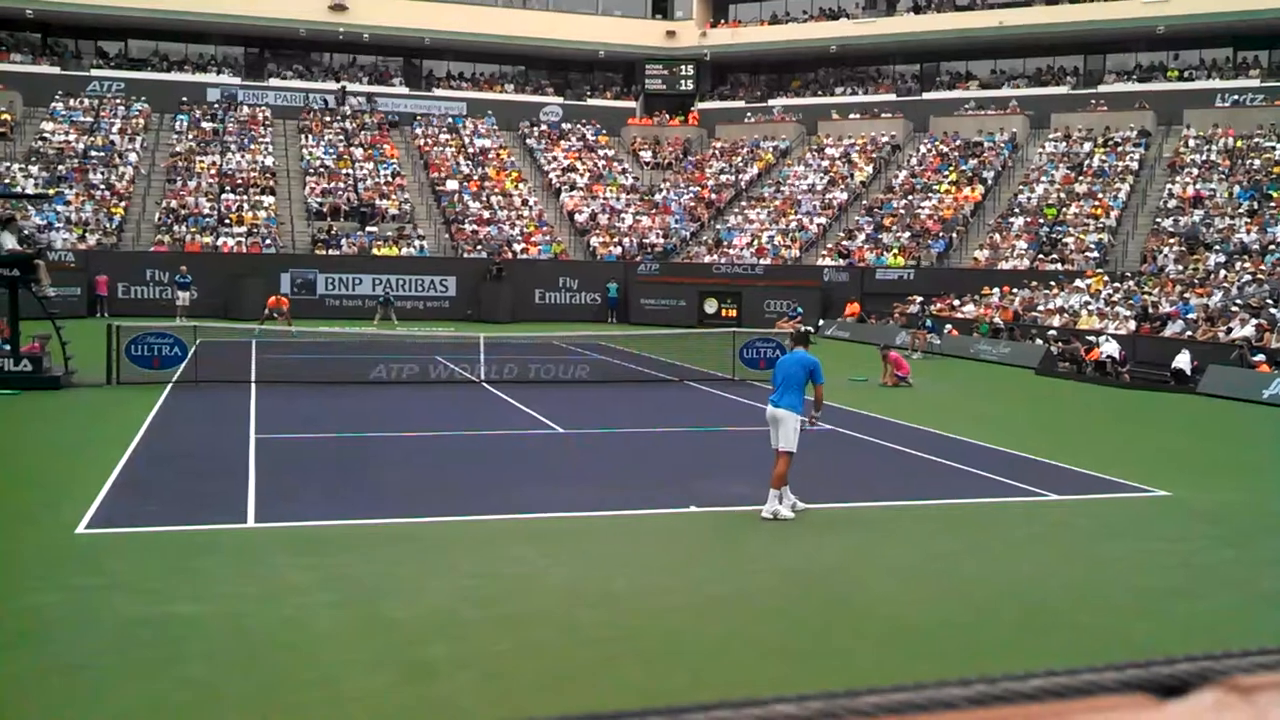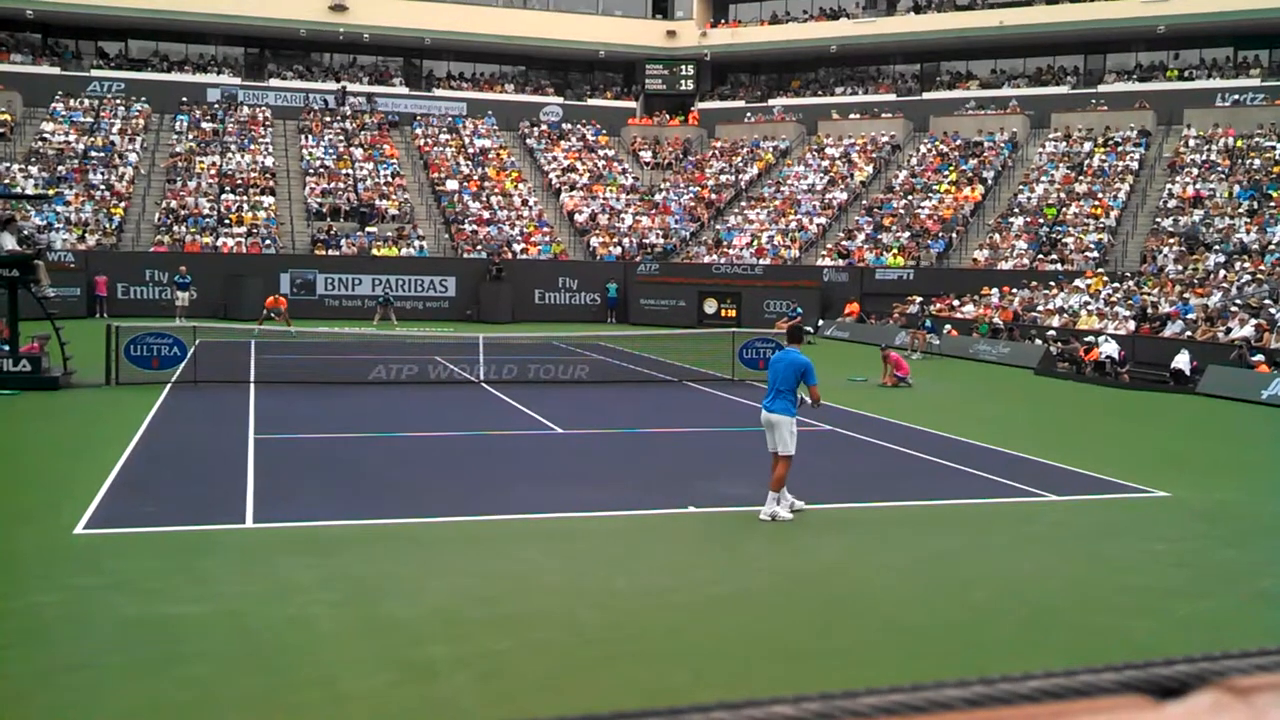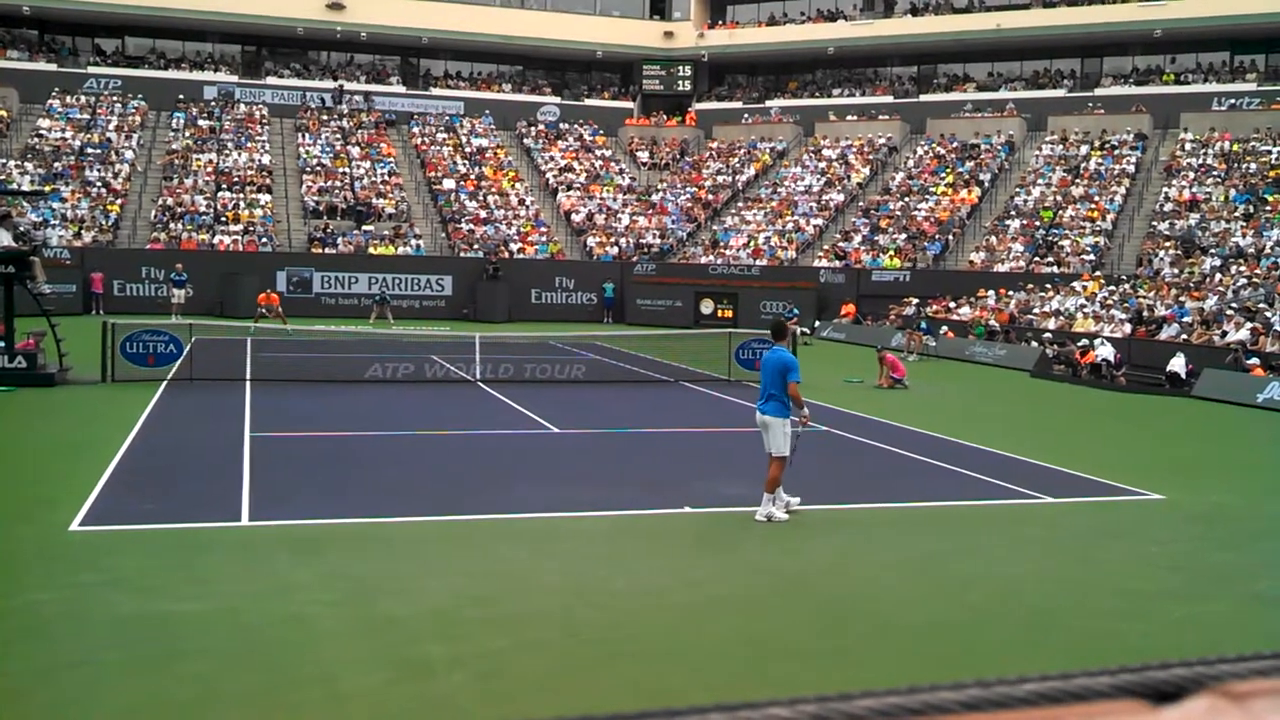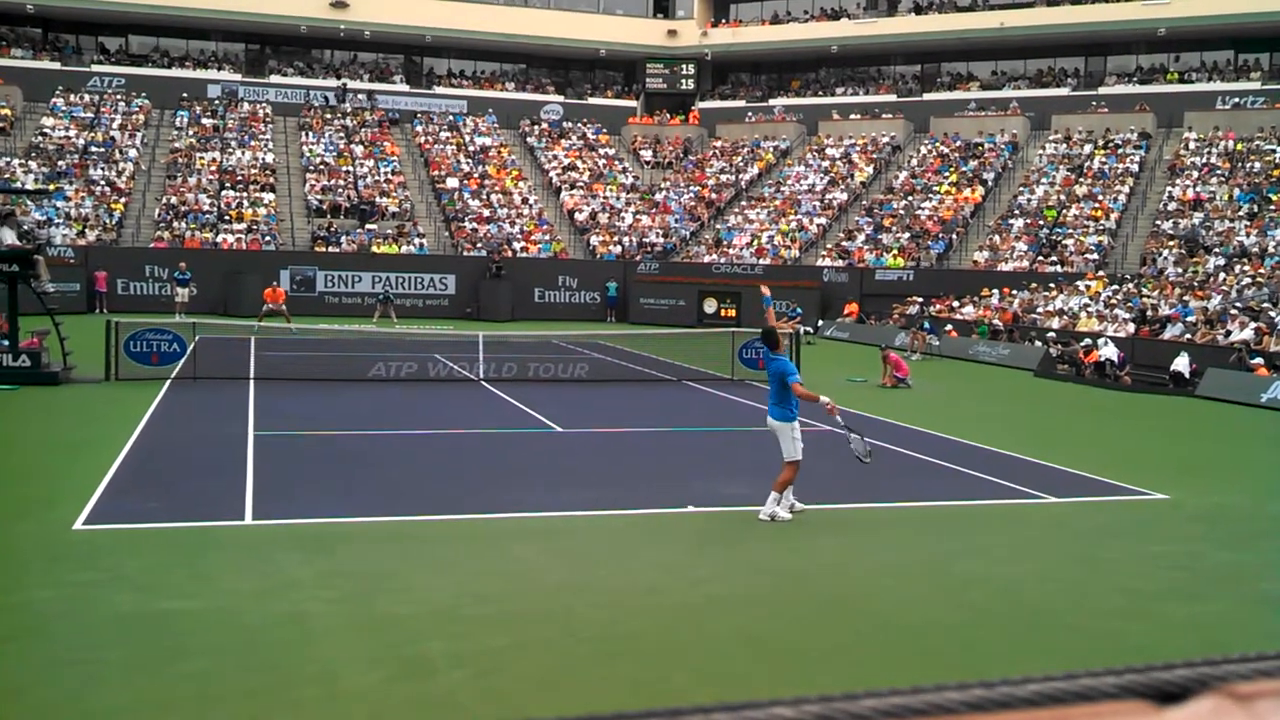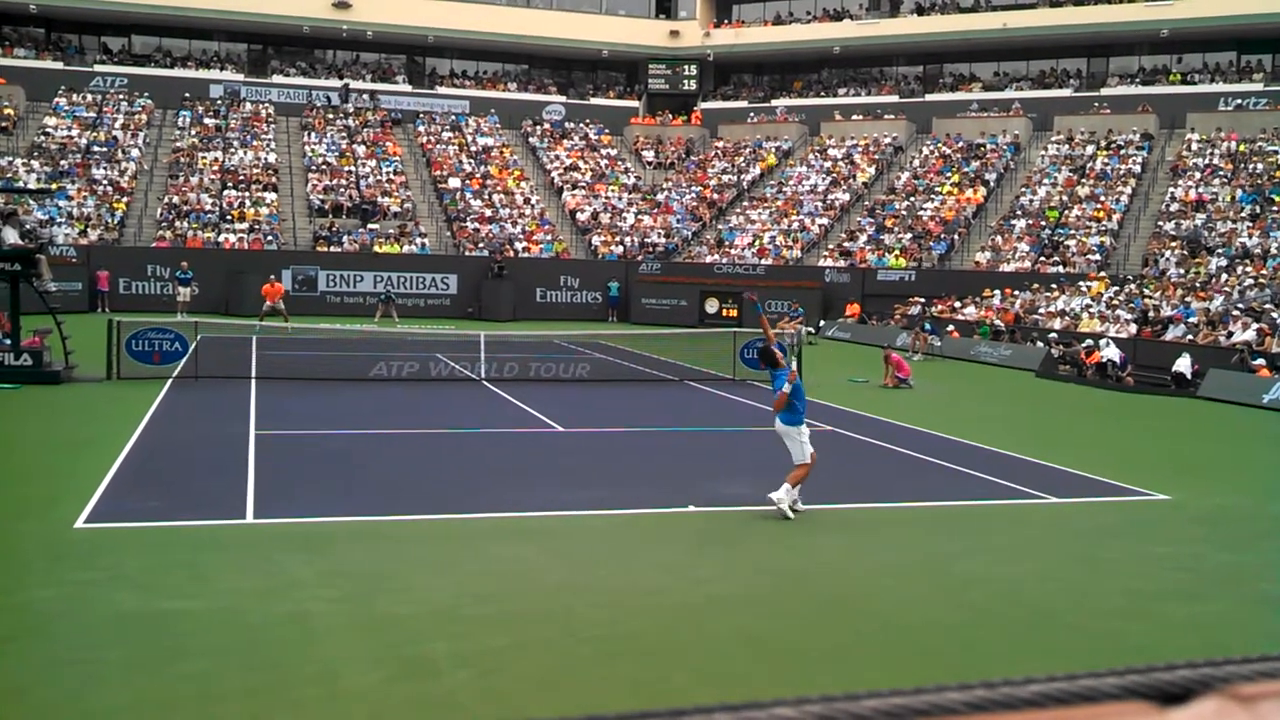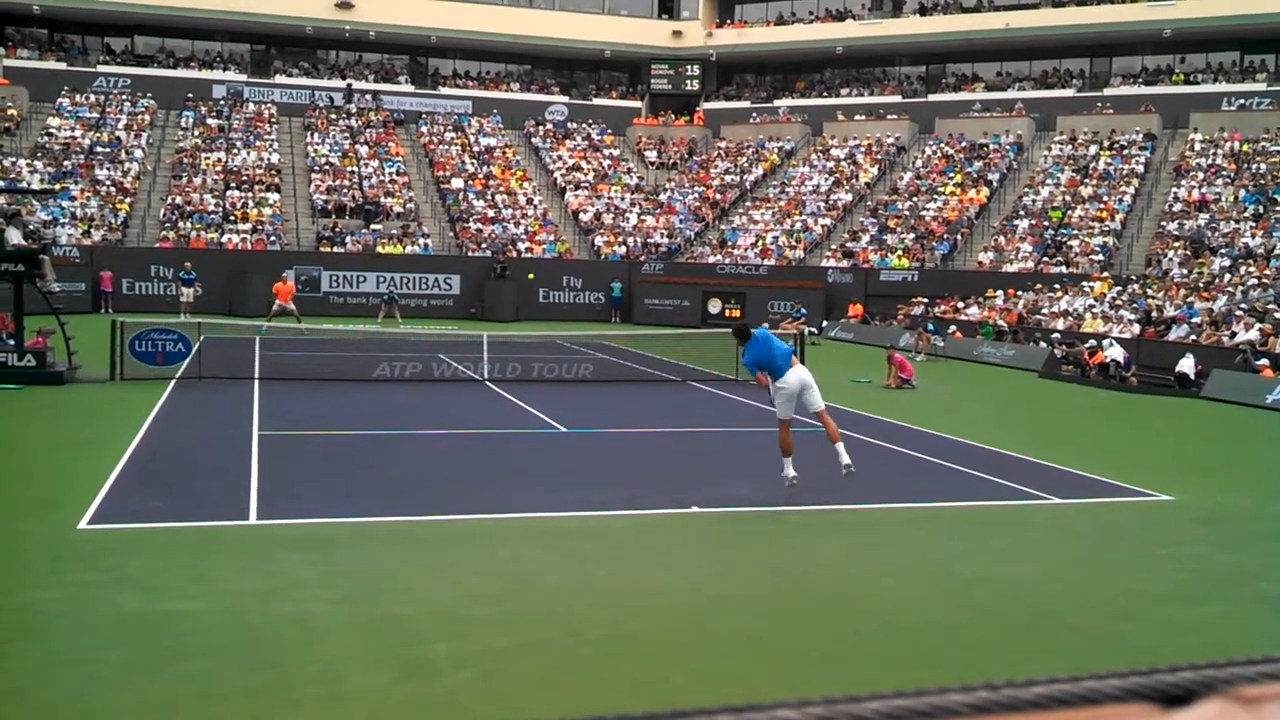
dt=0.4s
person 1, frame 1
left shoulder: (782, 360)
right shoulder: (812, 362)
right elbow: (819, 395)
right wrist: (816, 414)
left hip: (772, 408)
right hip: (789, 411)
left knee: (781, 456)
right knee: (785, 458)
left ankle: (786, 499)
right ankle: (771, 505)
person 1, frame 2
left shoulder: (774, 358)
right shoulder: (804, 362)
right elbow: (814, 396)
right wrist: (816, 403)
left hip: (767, 411)
right hip: (784, 415)
left knee: (778, 459)
right knee: (784, 461)
left ankle: (784, 500)
right ankle: (769, 508)
person 1, frame 3
left shoulder: (766, 356)
right shoulder: (789, 360)
right elbow: (793, 393)
right wrist: (804, 411)
left hip: (763, 412)
right hip: (778, 415)
left knee: (775, 460)
right knee: (779, 461)
left ankle: (780, 500)
right ankle: (765, 509)
person 1, frame 4
left shoulder: (768, 355)
right shoulder: (786, 367)
left elbow: (771, 324)
right elbow: (799, 393)
left wrist: (767, 299)
right wrist: (824, 400)
left hip: (775, 416)
right hip: (785, 420)
left knee: (793, 459)
right knee: (792, 465)
left ankle: (786, 501)
right ankle: (770, 508)
person 1, frame 5
left shoulder: (775, 365)
right shoulder: (781, 378)
left elbow: (769, 334)
right elbow: (777, 407)
left wrist: (758, 307)
right wrist: (789, 385)
left hip: (790, 423)
right hip: (792, 425)
left knee: (809, 459)
right knee: (804, 467)
left ankle: (791, 497)
right ankle: (781, 494)
person 1, frame 6
left shoulder: (748, 357)
right shoulder: (760, 333)
left elbow: (763, 382)
left wrist: (772, 396)
left hip: (785, 382)
right hip: (801, 373)
left knee: (784, 425)
right knee: (824, 416)
left ankle: (788, 471)
right ankle: (844, 459)
